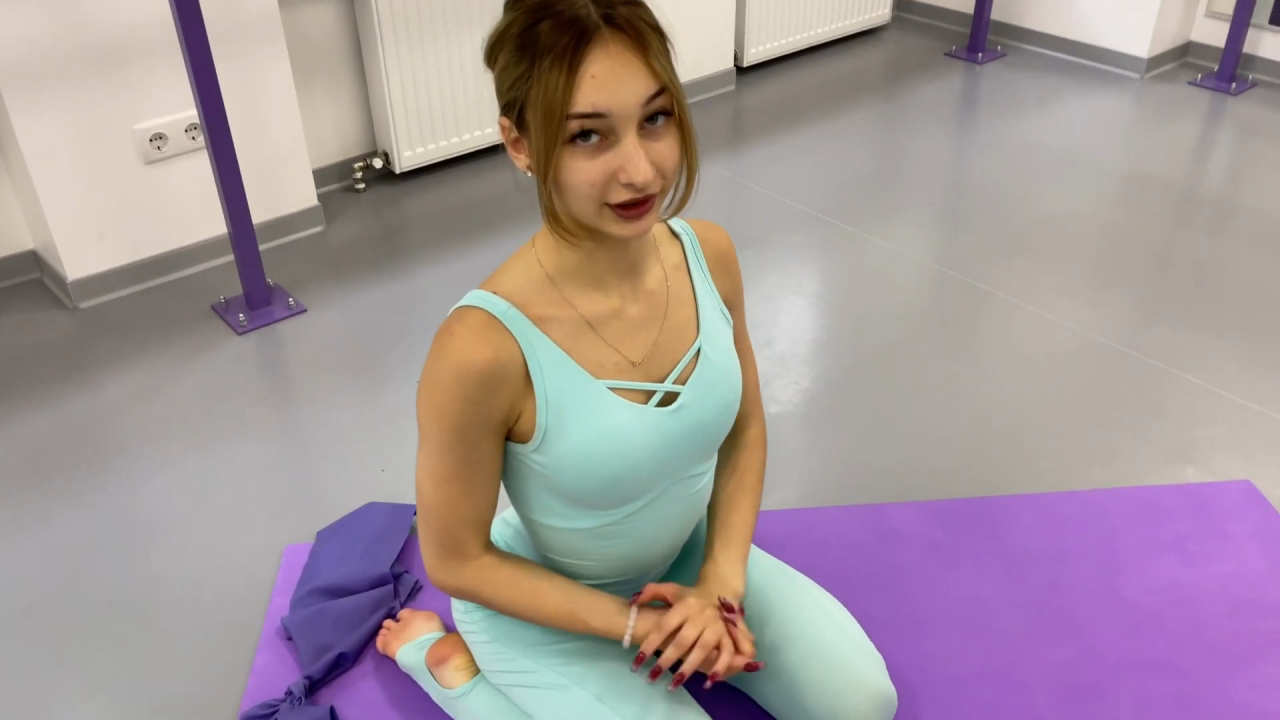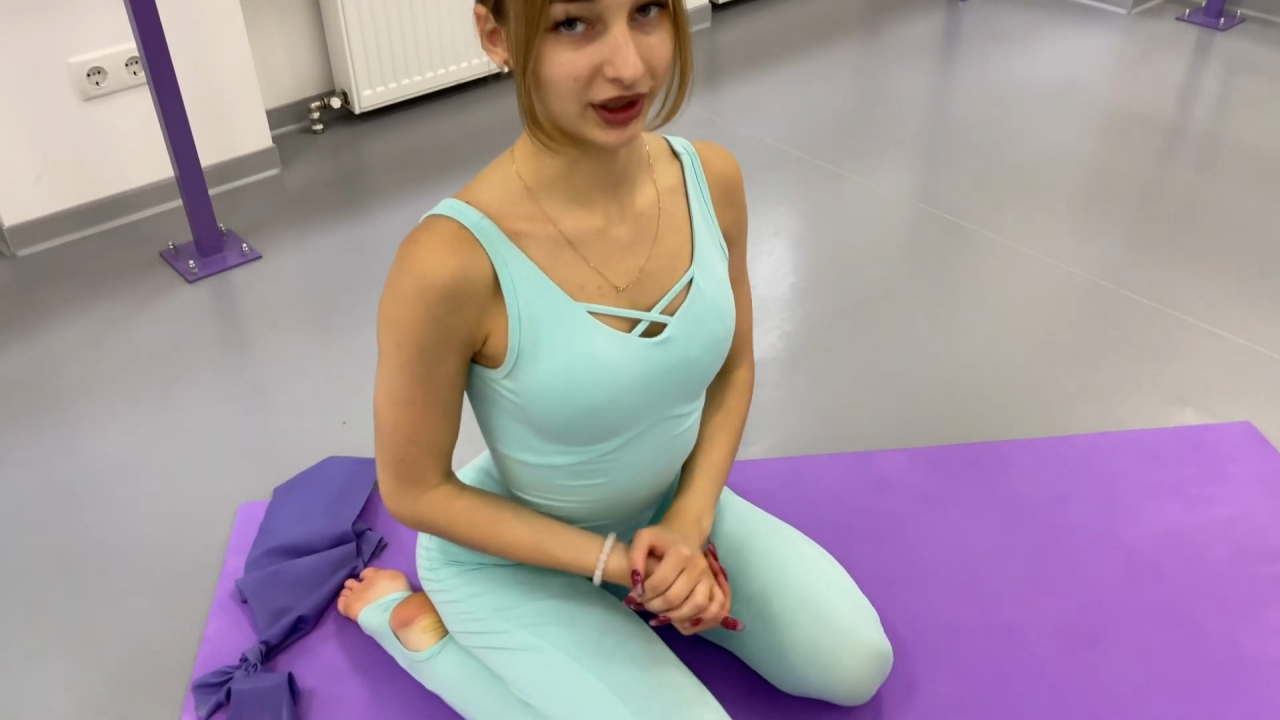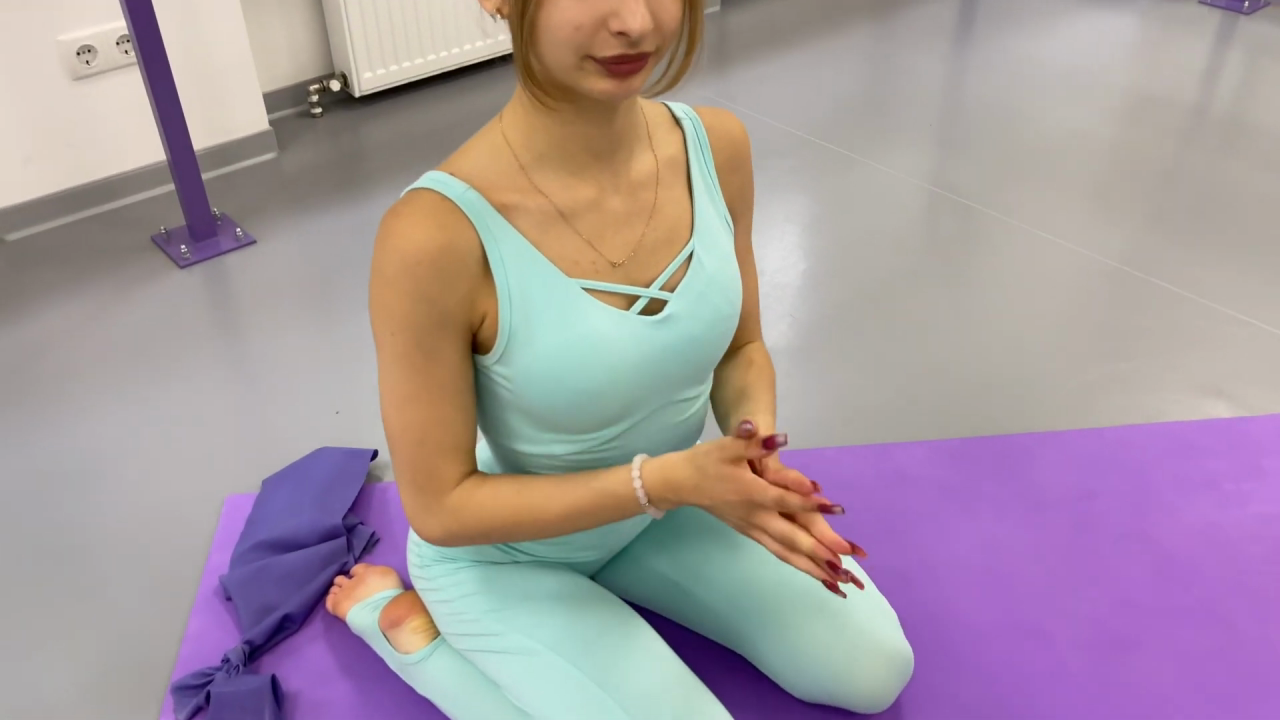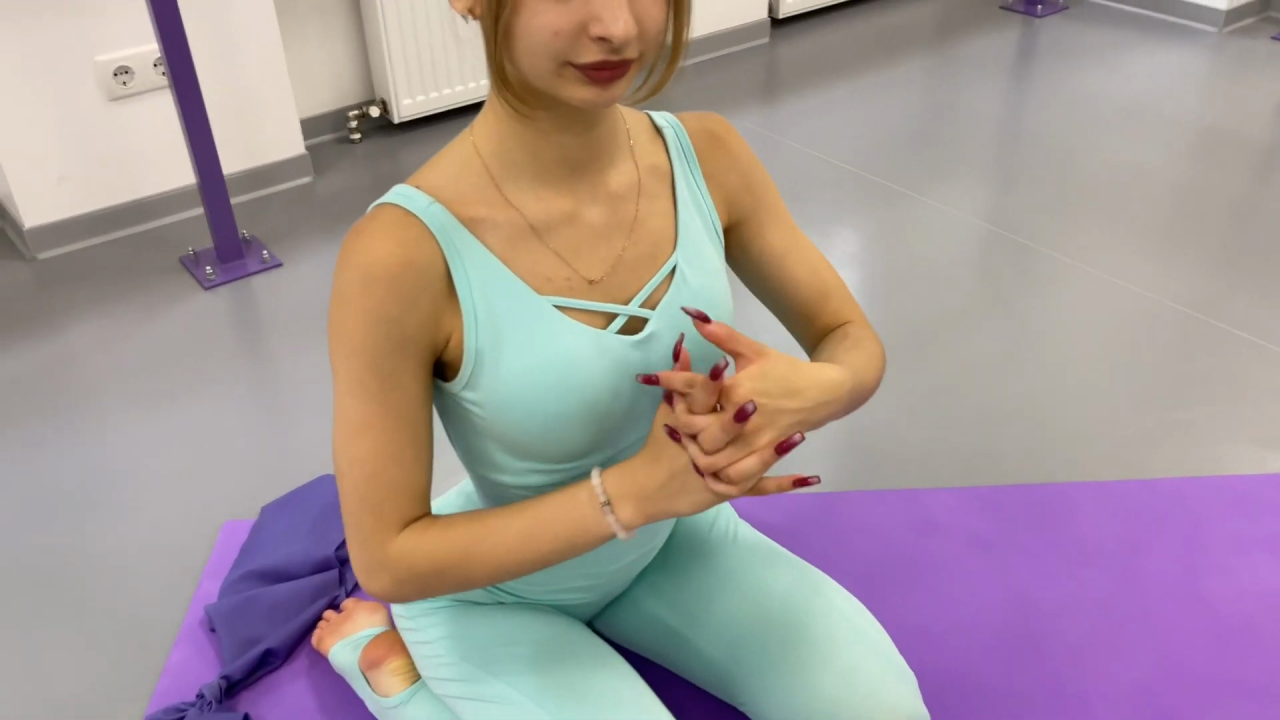
dt=0.5s
person 1, frame 1
left shoulder: (709, 255)
right shoulder: (484, 347)
left elbow: (745, 427)
right elbow: (455, 562)
left wrist: (721, 580)
right wrist: (638, 623)
left hip: (684, 558)
right hip: (544, 607)
person 1, frame 2
left shoulder: (709, 178)
right shoulder: (452, 261)
left elbow: (732, 368)
right elbow: (413, 491)
left wrist: (689, 521)
right wrist: (610, 560)
left hip: (663, 510)
right hip: (513, 558)
person 1, frame 3
left shoulder: (714, 146)
right shoulder: (436, 234)
left elbow: (740, 349)
right elbow: (441, 508)
left wrist: (758, 452)
right wrist: (673, 480)
left hip: (657, 498)
right hip: (506, 553)
person 1, frame 4
left shoulder: (705, 156)
right shoulder: (402, 251)
left elbow: (855, 345)
right elbow: (389, 558)
left wrist: (811, 390)
right wrist: (635, 484)
left hip: (663, 536)
right hip: (495, 594)
